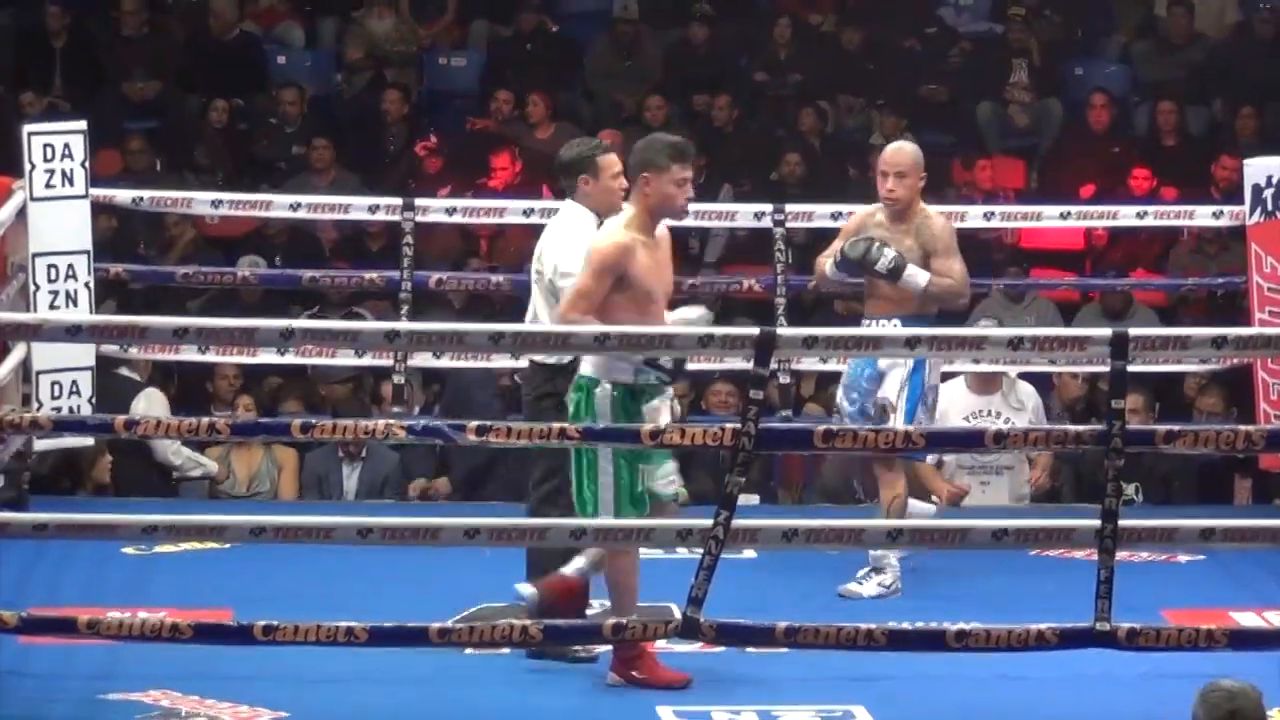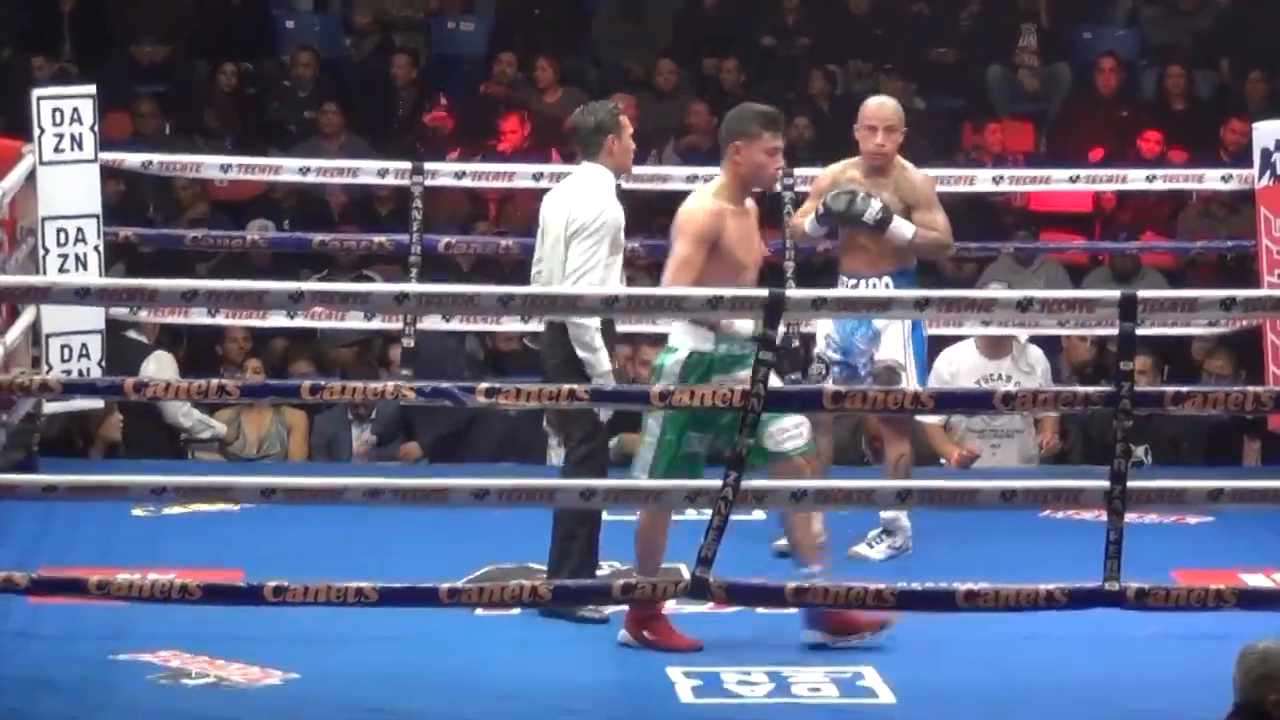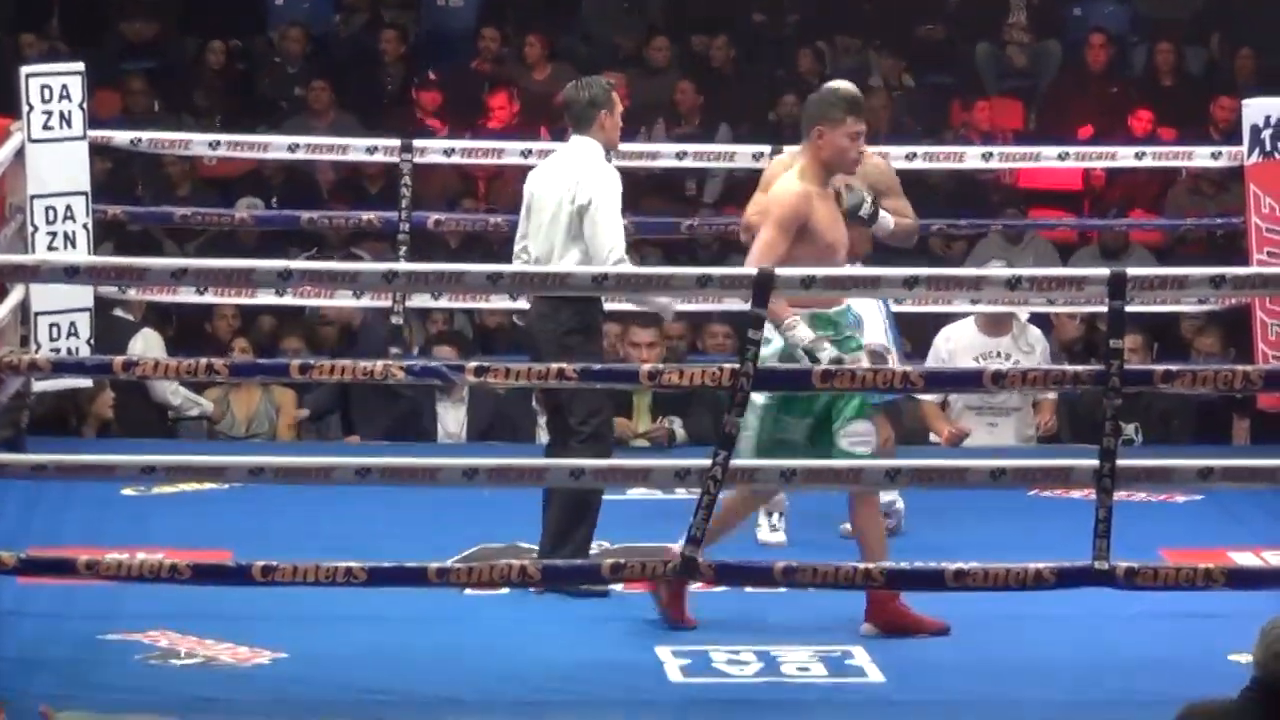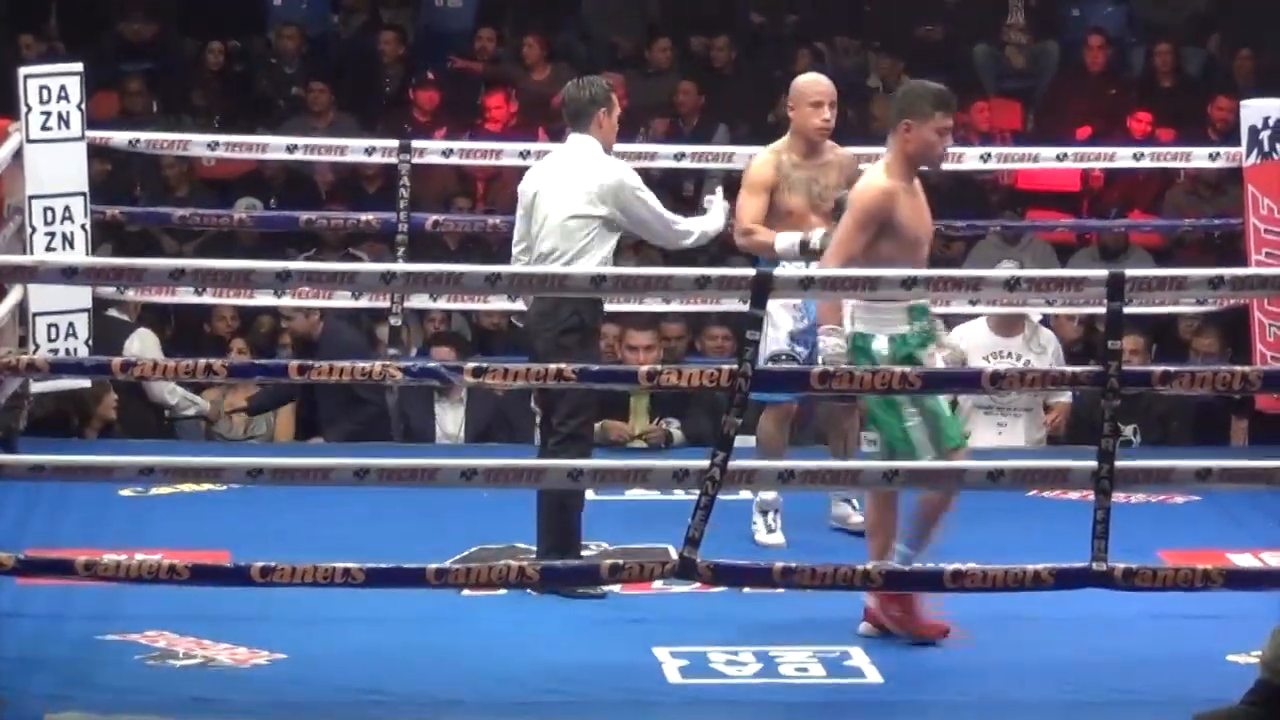
dt=0.2s
person 1, frame 1
left shoulder: (661, 237)
right shoulder: (614, 243)
right elbow: (567, 319)
right wrist: (640, 349)
left hip: (646, 389)
right hip: (609, 390)
left knee: (661, 507)
right knee: (626, 523)
left ankle: (553, 589)
right ankle: (631, 653)
person 1, frame 2
left shoulder: (749, 210)
right shoulder: (703, 211)
right elbow: (675, 292)
right wrist: (743, 328)
left hip: (743, 359)
right hip: (695, 359)
left knee: (798, 466)
left ankle: (825, 610)
right ankle: (641, 615)
person 1, frame 3
left shoulder: (831, 192)
right shoulder: (792, 195)
right elbow: (758, 277)
right wrist: (803, 342)
left hip: (839, 340)
right hip: (794, 349)
right knee: (760, 485)
left ankle: (884, 604)
right ankle: (674, 574)
person 1, frame 4
left shoulder: (910, 187)
right shoulder: (879, 190)
right elbow: (833, 270)
left wrist: (921, 340)
right wrist: (834, 347)
left hip: (910, 338)
right hip: (880, 343)
left ankle: (886, 603)
right ankle: (893, 587)
person 2, frame 1
left shoulder: (573, 232)
right shoulder: (572, 241)
left hip: (565, 380)
right hip: (558, 384)
left knee: (575, 501)
right knee: (554, 504)
left ankle: (568, 616)
person 2, frame 2
left shoulder: (560, 194)
right shoulder: (601, 203)
right elbow: (582, 294)
right wrist: (601, 365)
left hip: (561, 336)
right hip: (579, 345)
left knee: (584, 459)
right knee: (586, 462)
left ankle: (577, 576)
right ankle: (565, 587)
person 2, frame 3
left shoulder: (543, 171)
right shoulder: (598, 175)
left elbow: (523, 251)
right elbow: (609, 262)
right wrist: (660, 300)
left hip: (544, 309)
right hip: (574, 316)
left knee: (564, 433)
right knee: (590, 435)
left ankle: (557, 553)
right ankle: (566, 561)
person 2, frame 4
left shoulder: (538, 172)
right shoulder: (609, 173)
left elbow: (520, 253)
right elbow: (671, 231)
right wrist: (716, 216)
left hip: (543, 309)
right hip: (573, 315)
left knee: (558, 434)
right knee: (570, 437)
left ankle: (555, 555)
right ankle: (560, 564)
person 3, frame 1
left shoulder: (934, 228)
right shoulder: (863, 220)
left elbow: (958, 293)
right elbow: (821, 274)
left wrist: (903, 271)
right wrist: (843, 261)
left knee: (888, 453)
left ankle: (886, 566)
right ankle: (916, 512)
person 3, frame 2
left shoulder: (914, 182)
right shoulder: (835, 177)
left elbow: (942, 244)
right elbow: (797, 229)
left wrist: (888, 223)
right wrist: (823, 217)
right hip: (845, 296)
left knee: (889, 414)
right knee: (821, 407)
left ankle: (893, 524)
person 3, frame 3
left shoulder: (876, 168)
right shoulder: (786, 168)
left elbow: (909, 227)
right elbow: (749, 226)
left wrist: (874, 216)
left ankle: (886, 500)
right ankle: (771, 503)
person 3, frame 4
left shoulder: (843, 161)
right shoulder: (767, 166)
right elbow: (746, 234)
right wrist: (802, 242)
right knee: (782, 401)
left ankle: (844, 493)
right ankle: (767, 505)
